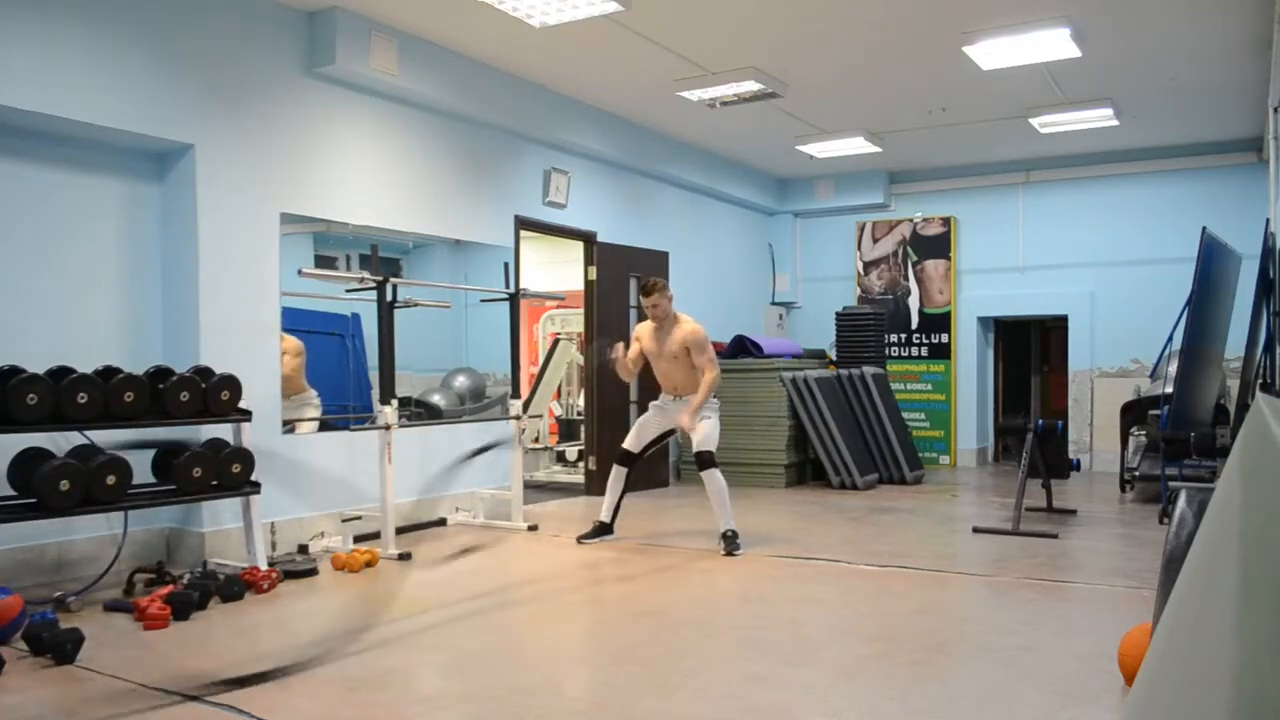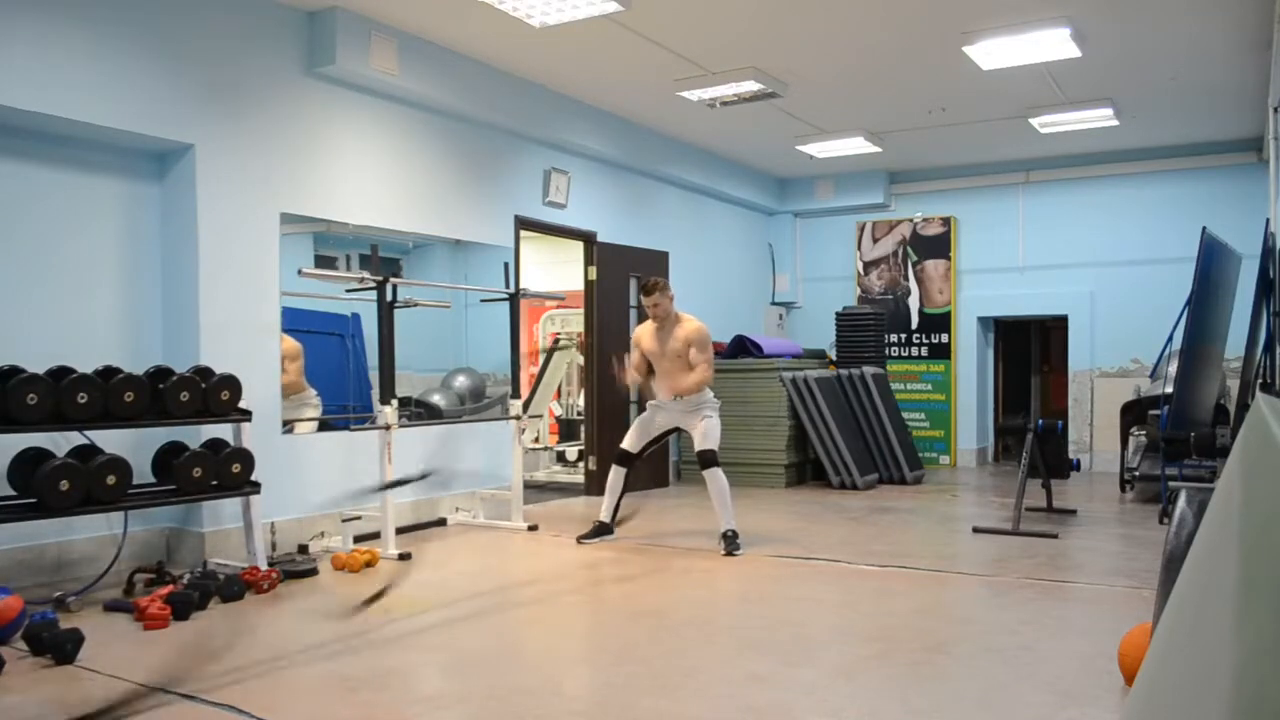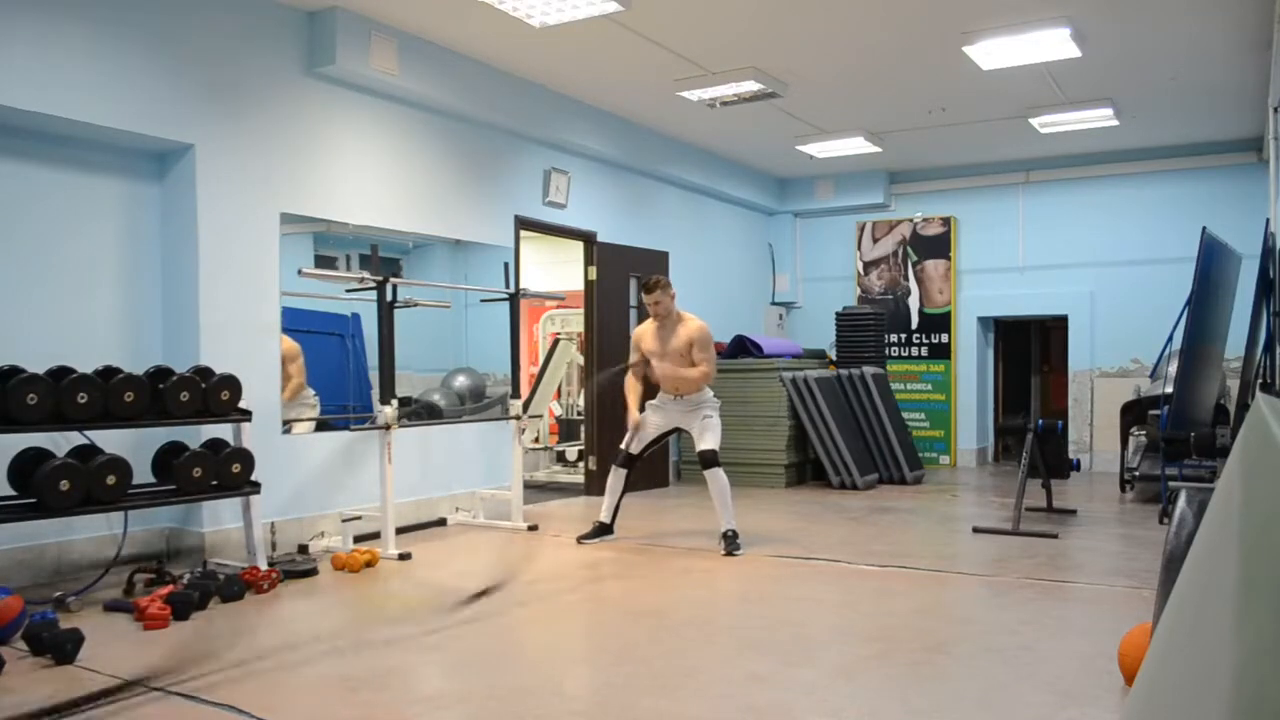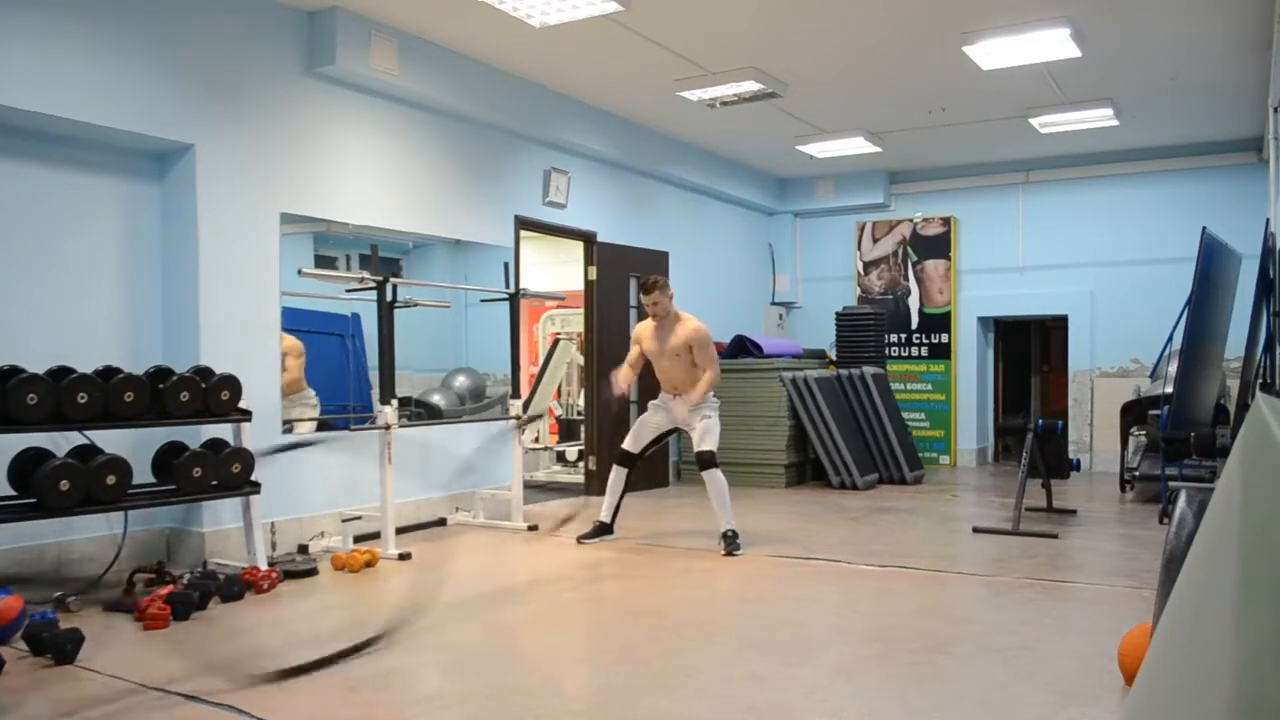
dt=0.1s
person 1, frame 1
left shoulder: (691, 331)
right shoulder: (641, 331)
left elbow: (712, 373)
right elbow: (628, 374)
left wrist: (691, 413)
right wrist: (619, 361)
left hip: (699, 407)
right hip: (664, 405)
left knee: (705, 462)
right knee: (623, 457)
left ankle: (728, 532)
right ankle: (605, 523)
person 1, frame 2
left shoulder: (694, 330)
right shoulder: (641, 333)
left elbow: (705, 372)
right elbow: (636, 373)
left wrist: (671, 385)
right wrist: (629, 377)
left hip: (698, 405)
right hip: (662, 405)
left knee: (708, 461)
right knee: (621, 458)
left ankle: (729, 532)
right ankle: (605, 523)
person 1, frame 3
left shoulder: (696, 329)
right shoulder: (641, 333)
left elbow: (707, 372)
right elbow: (634, 375)
left wrist: (669, 371)
right wrist: (633, 411)
left hip: (698, 405)
right hip: (662, 404)
left knee: (709, 461)
right knee: (622, 458)
left ankle: (729, 532)
right ankle: (605, 524)
person 1, frame 4
left shoulder: (694, 330)
right shoulder: (641, 331)
left elbow: (712, 372)
right elbow: (630, 368)
left wrist: (689, 404)
right wrist: (622, 379)
left hip: (699, 405)
right hip: (663, 404)
left knee: (707, 462)
right knee: (623, 457)
left ankle: (729, 532)
right ankle: (605, 523)
